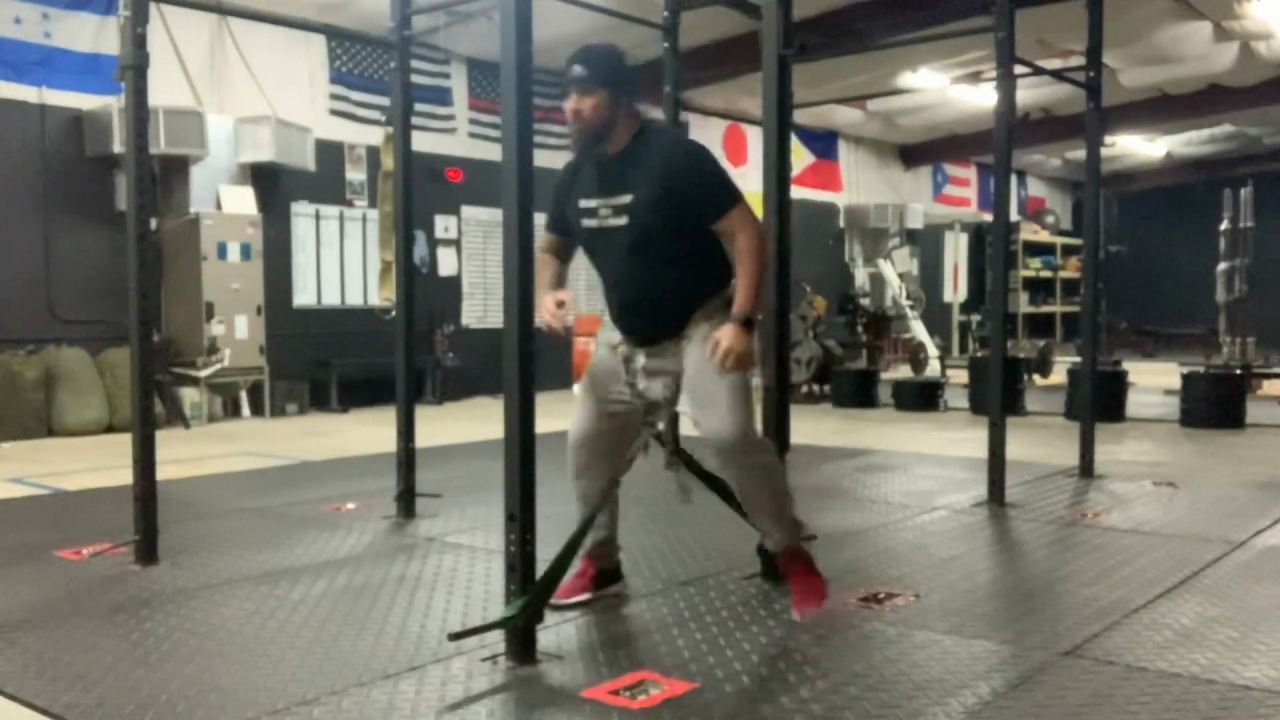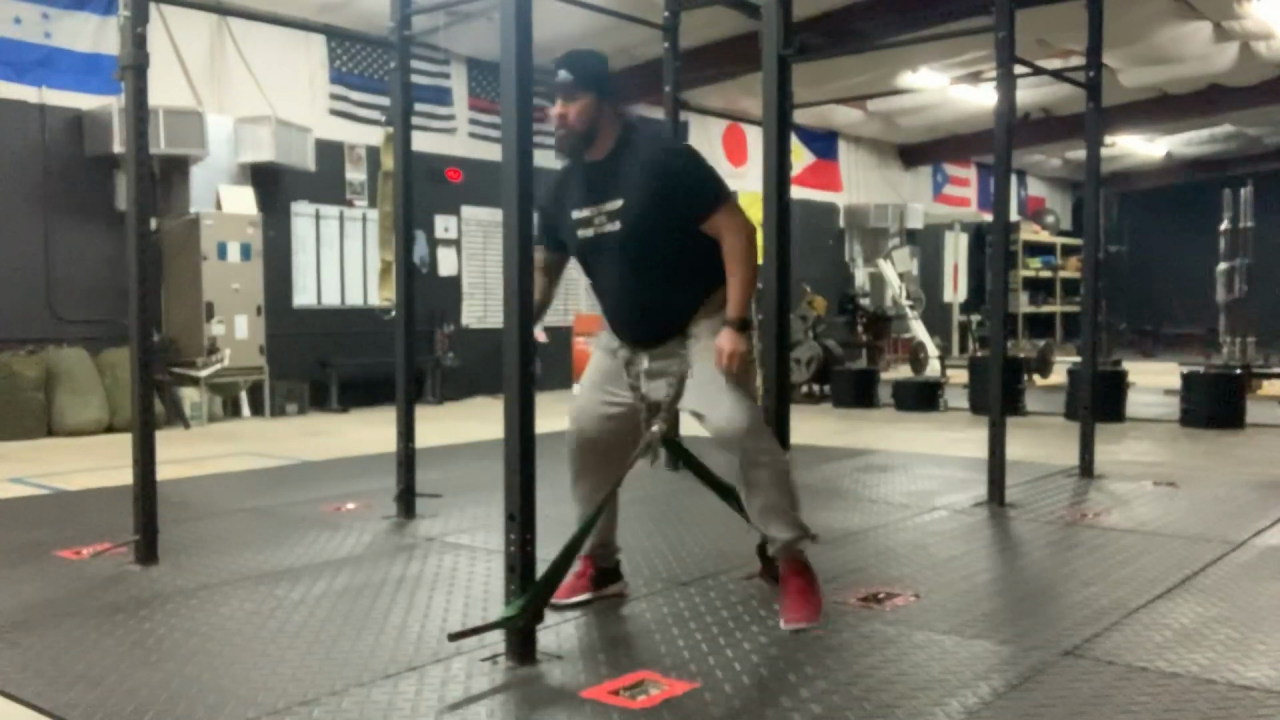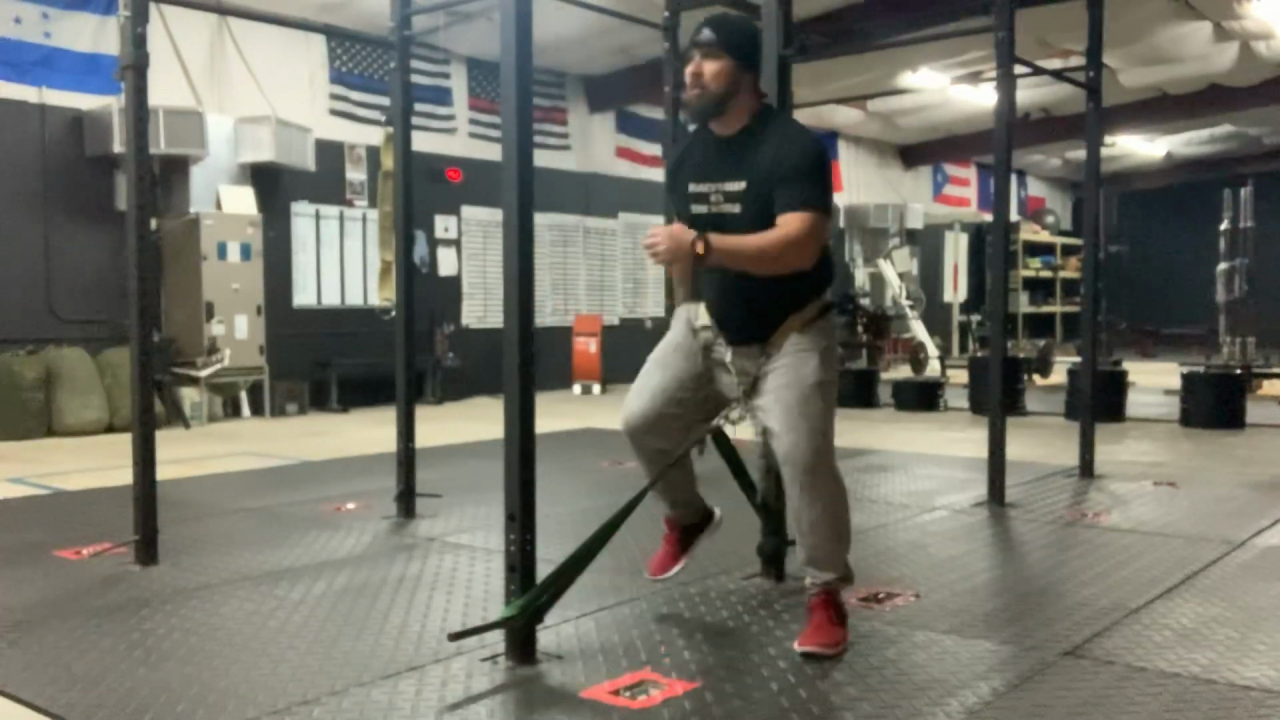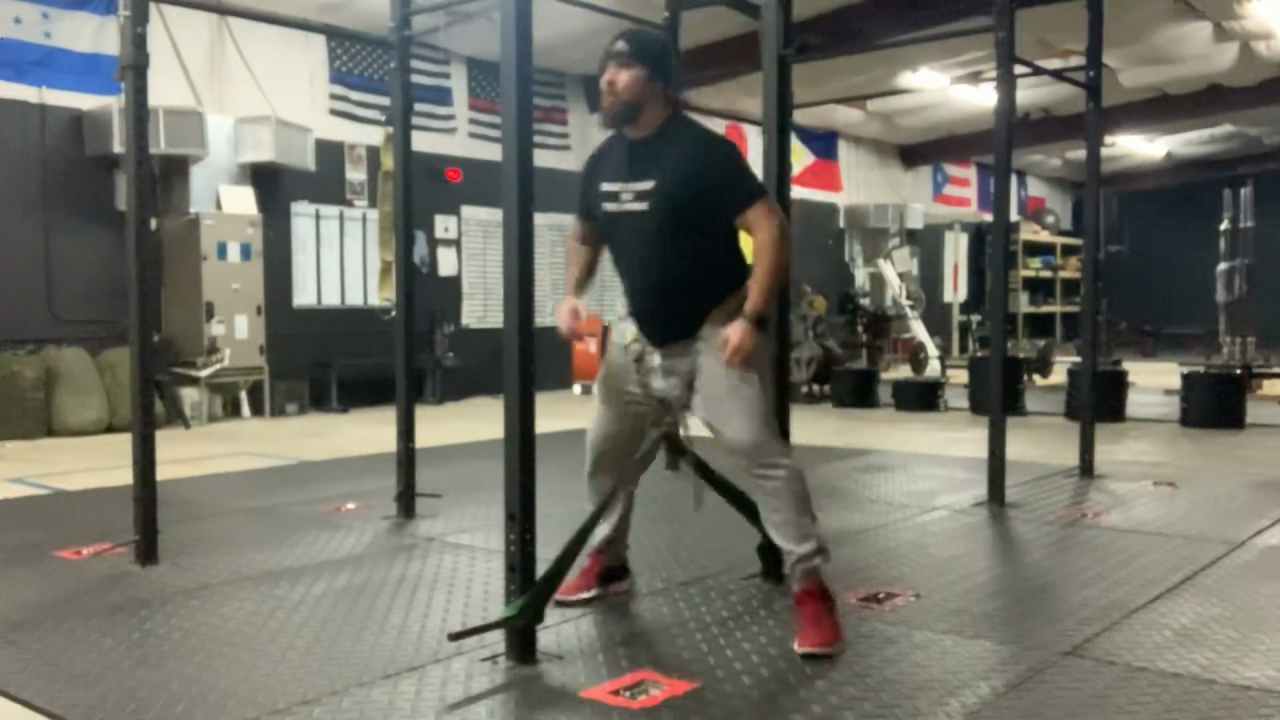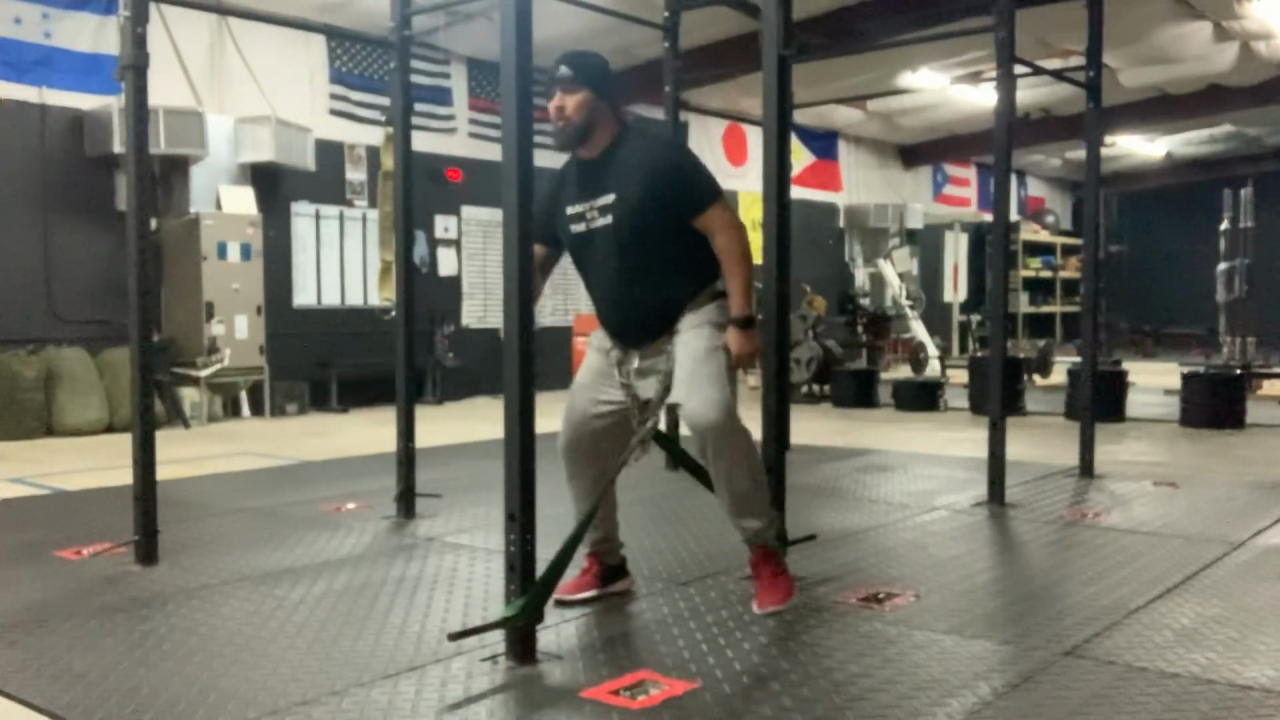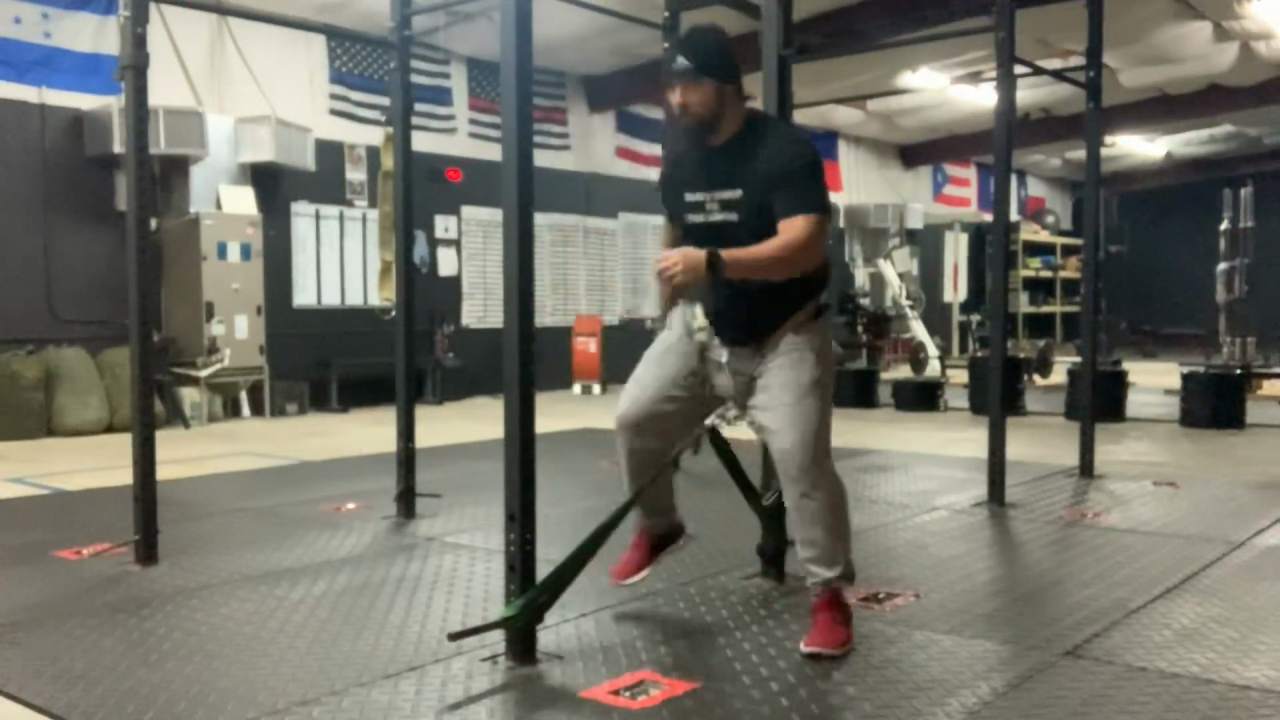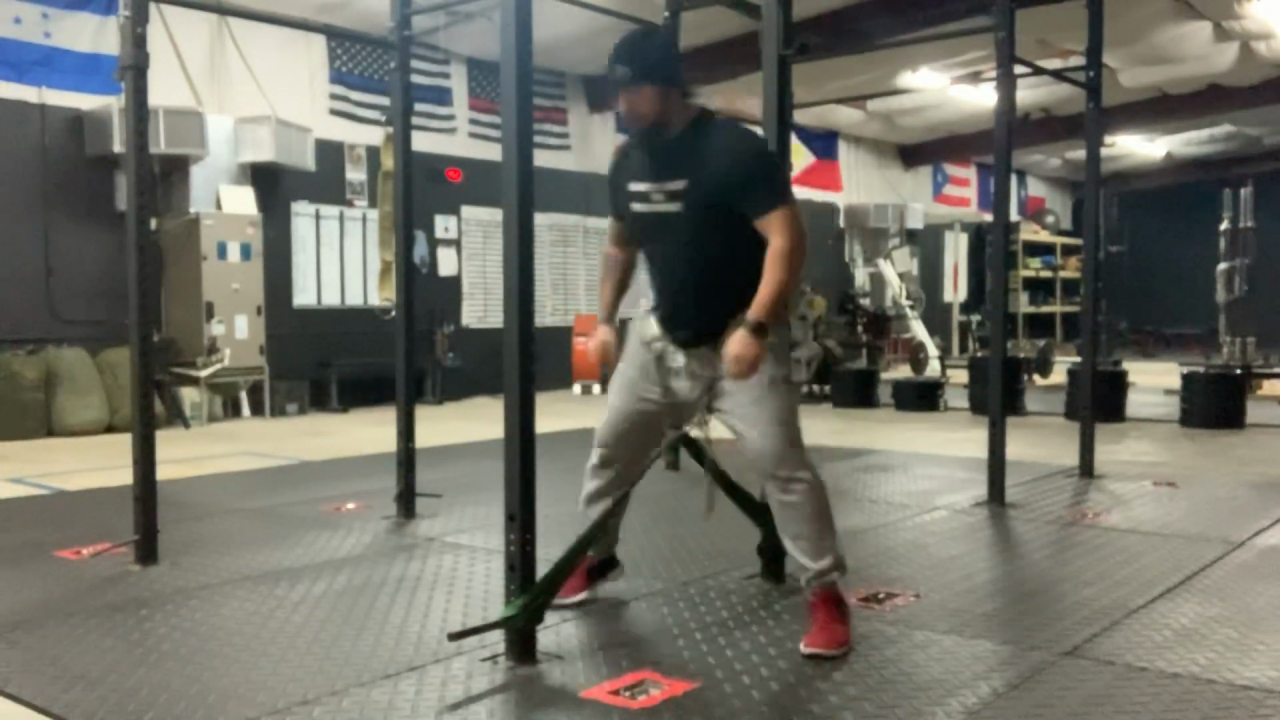
dt=0.4s
person 1, frame 1
left shoulder: (677, 159)
right shoulder: (574, 180)
left elbow: (746, 235)
right elbow: (551, 250)
left wrist: (740, 319)
right wrist: (546, 292)
left hip: (702, 326)
right hip: (628, 340)
left knee: (725, 432)
right knee: (589, 446)
left ankle: (789, 547)
right ankle: (599, 561)
person 1, frame 2
left shoulder: (665, 160)
right shoulder: (563, 188)
left elbow: (735, 233)
right elbow: (545, 266)
left wrist: (734, 323)
left hip: (701, 333)
right hip: (623, 343)
left knee: (740, 431)
right knee: (586, 445)
left ankle: (793, 563)
right ankle: (600, 566)
person 1, frame 3
left shoulder: (795, 147)
right shoulder: (687, 156)
left elbow: (800, 246)
left wrist: (701, 245)
right wrist: (682, 314)
left hip: (790, 336)
right hip: (708, 325)
left knee: (805, 461)
right knee: (642, 419)
left ankle: (826, 596)
right ankle: (688, 518)
person 1, frame 4
left shoulder: (703, 152)
right shoulder: (600, 163)
left elbow: (770, 231)
right elbow: (584, 238)
left wrist: (753, 319)
right wrist: (570, 295)
left hip: (717, 329)
right hip: (642, 336)
left knee: (755, 446)
right knee: (606, 446)
left ankle: (810, 585)
right ankle: (606, 559)
person 1, frame 5
left shoulder: (658, 156)
right shoulder: (562, 186)
left elbow: (726, 230)
right elbow: (535, 264)
left wrist: (741, 320)
left hip: (693, 321)
right hip: (619, 340)
left knee: (711, 418)
right knee: (580, 440)
left ankle: (763, 546)
right ankle: (607, 563)
person 1, frame 6
left shoulder: (786, 152)
right shoulder: (678, 164)
left elbow: (806, 250)
left wrist: (713, 265)
right wrist: (675, 315)
left hip: (787, 333)
right hip: (705, 325)
left knee: (801, 459)
right knee: (636, 417)
left ankle: (830, 595)
right ankle: (658, 525)
person 1, frame 7
left shoulder: (731, 149)
right shoulder: (628, 158)
left elbow: (785, 240)
right elbow: (620, 240)
left wrist: (755, 328)
right wrist: (605, 317)
left hip: (734, 331)
right hip: (663, 335)
left knee: (776, 452)
right knee: (614, 439)
left ankle: (826, 594)
right ankle: (592, 559)
